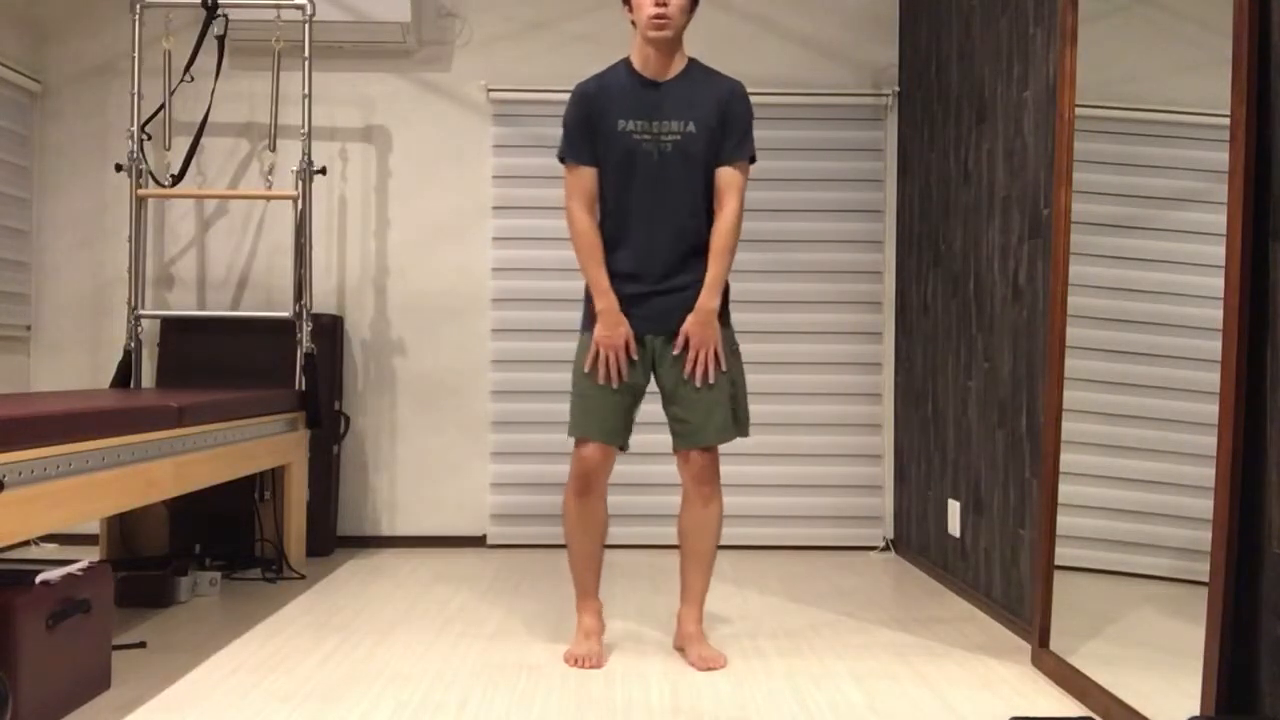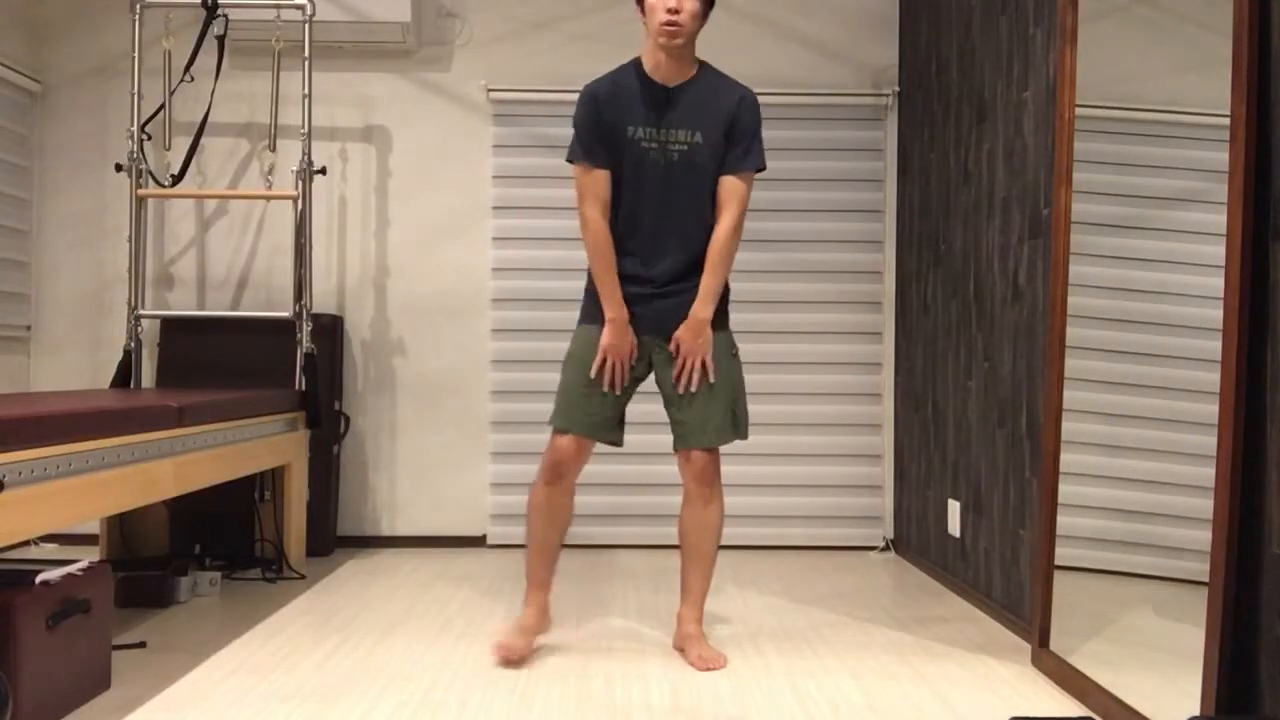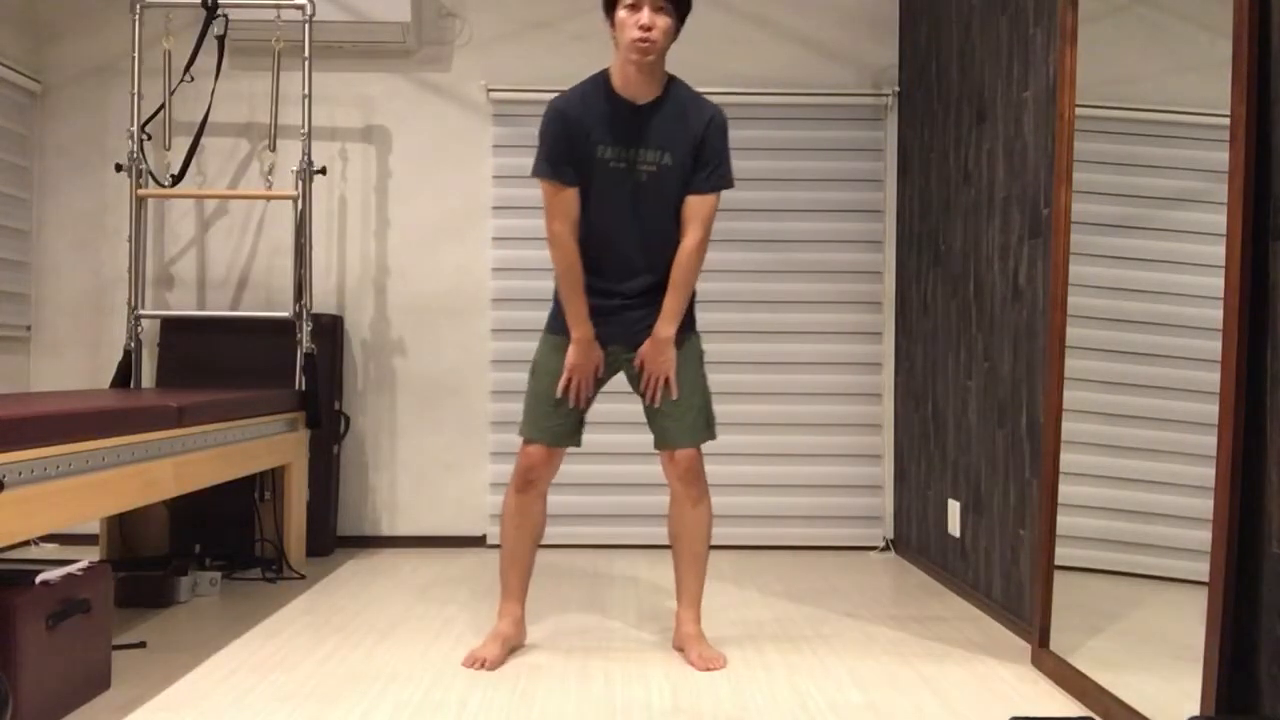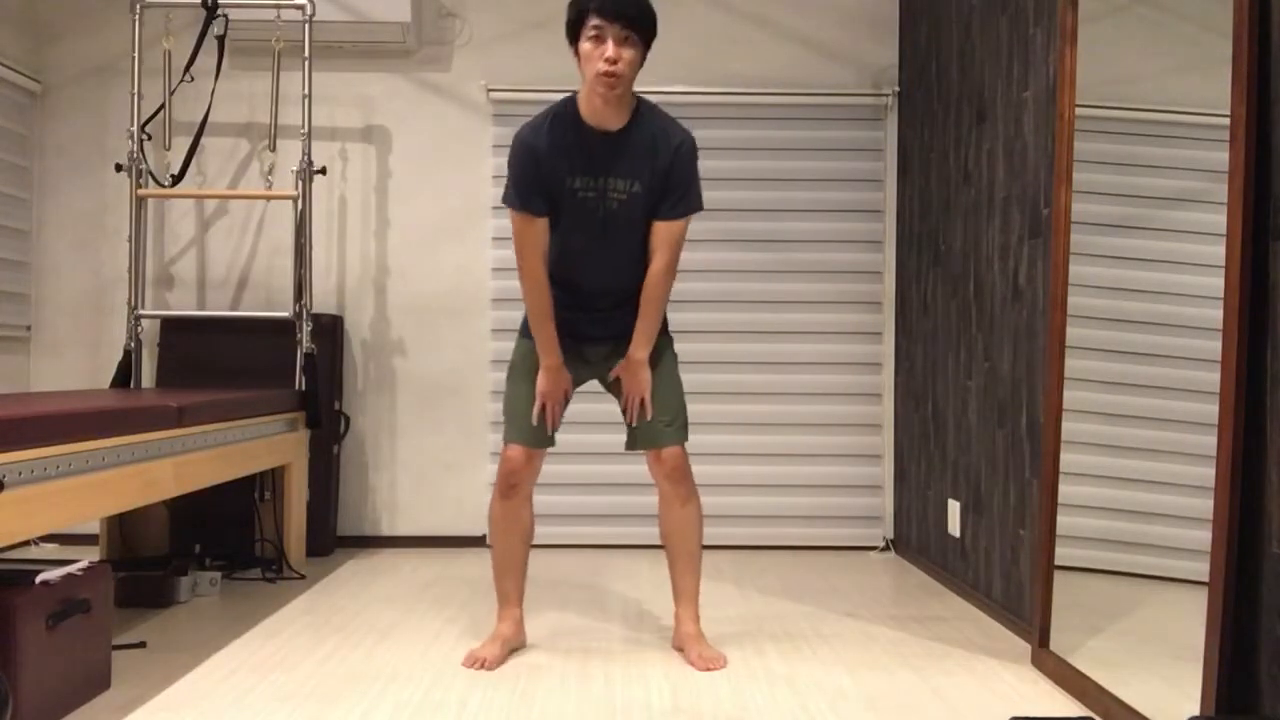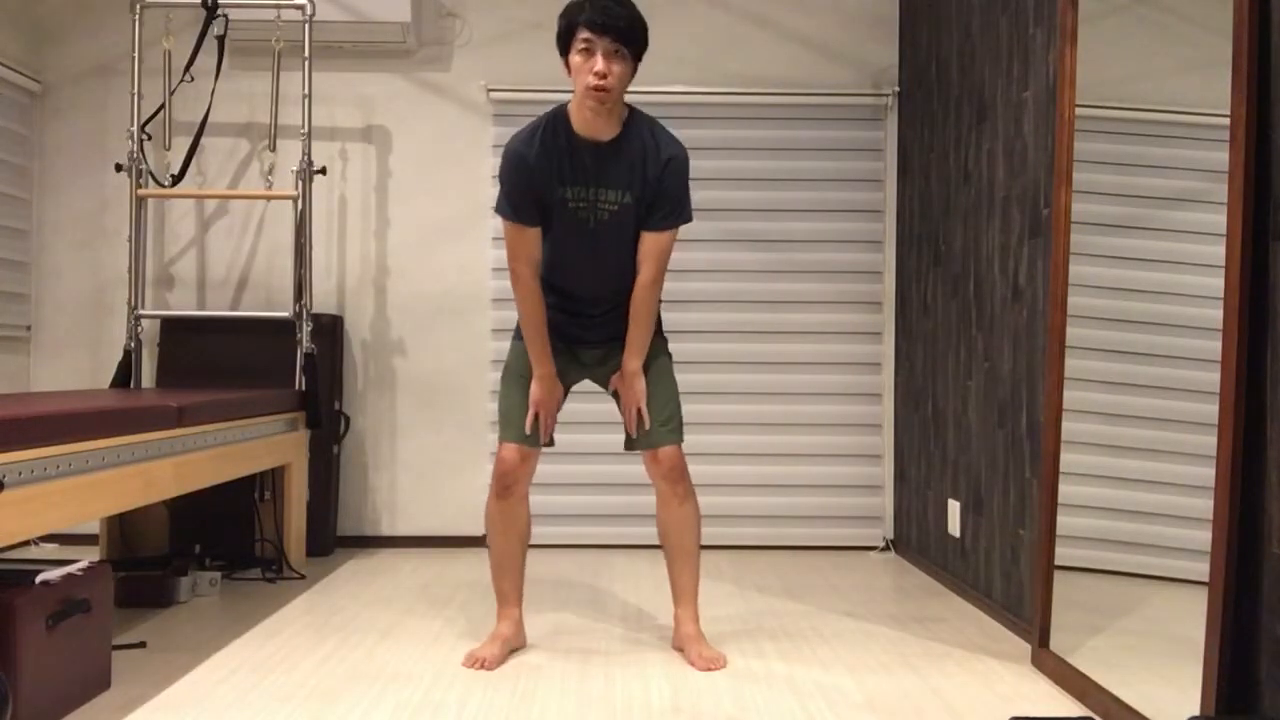
dt=0.3s
person 1, frame 1
left shoulder: (724, 97)
right shoulder: (594, 97)
left elbow: (729, 207)
right elbow: (581, 210)
left wrist: (708, 306)
right wrist: (606, 309)
left hip: (694, 312)
right hip: (615, 311)
left knee: (700, 466)
right knee: (588, 464)
left ankle: (690, 622)
right ankle: (588, 616)
person 1, frame 2
left shoulder: (734, 104)
right shoulder: (603, 98)
left elbow: (730, 218)
right elbow: (594, 214)
left wrist: (701, 318)
right wrist: (615, 318)
left hip: (695, 313)
right hip: (611, 309)
left knee: (701, 467)
right knee: (562, 455)
left ankle: (690, 624)
right ankle: (534, 607)
person 1, frame 3
left shoulder: (702, 121)
right shoulder: (569, 113)
left elbow: (695, 235)
right elbow: (562, 232)
left wrist: (664, 334)
right wrist: (581, 334)
left hip: (664, 322)
right hip: (578, 319)
left knee: (686, 466)
right knee: (533, 464)
left ankle: (688, 623)
right ankle: (510, 618)
person 1, frame 4
left shoulder: (671, 145)
right shoulder: (537, 141)
left elbow: (662, 259)
right elbow: (531, 261)
left wrist: (639, 354)
right wrist: (550, 361)
left hip: (636, 328)
right hip: (554, 325)
left knee: (672, 465)
right knee: (515, 467)
left ankle: (687, 624)
right ankle: (509, 621)
person 1, frame 5
left shoulder: (663, 154)
right shoulder: (528, 150)
left elbow: (649, 272)
right elbow: (523, 270)
left wrist: (632, 366)
right wrist: (543, 372)
left hip: (631, 330)
right hip: (548, 328)
left knee: (669, 464)
right knee: (510, 467)
left ankle: (687, 623)
right ankle: (509, 622)
